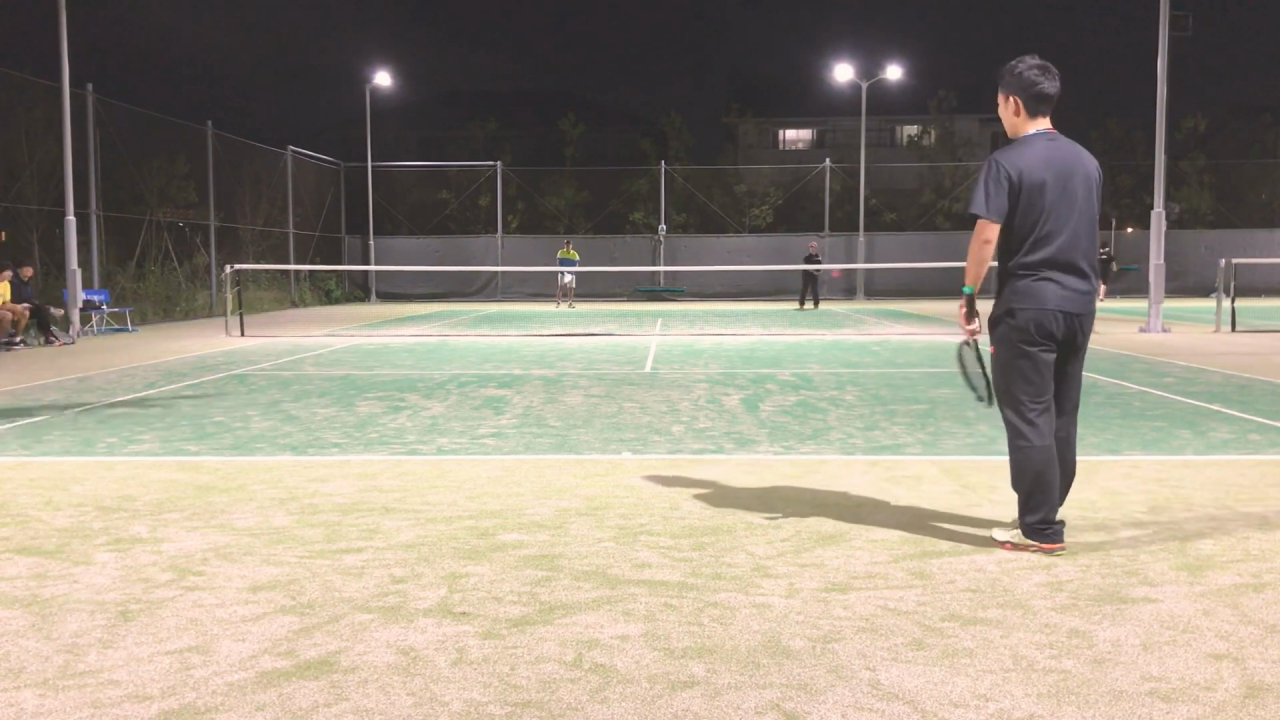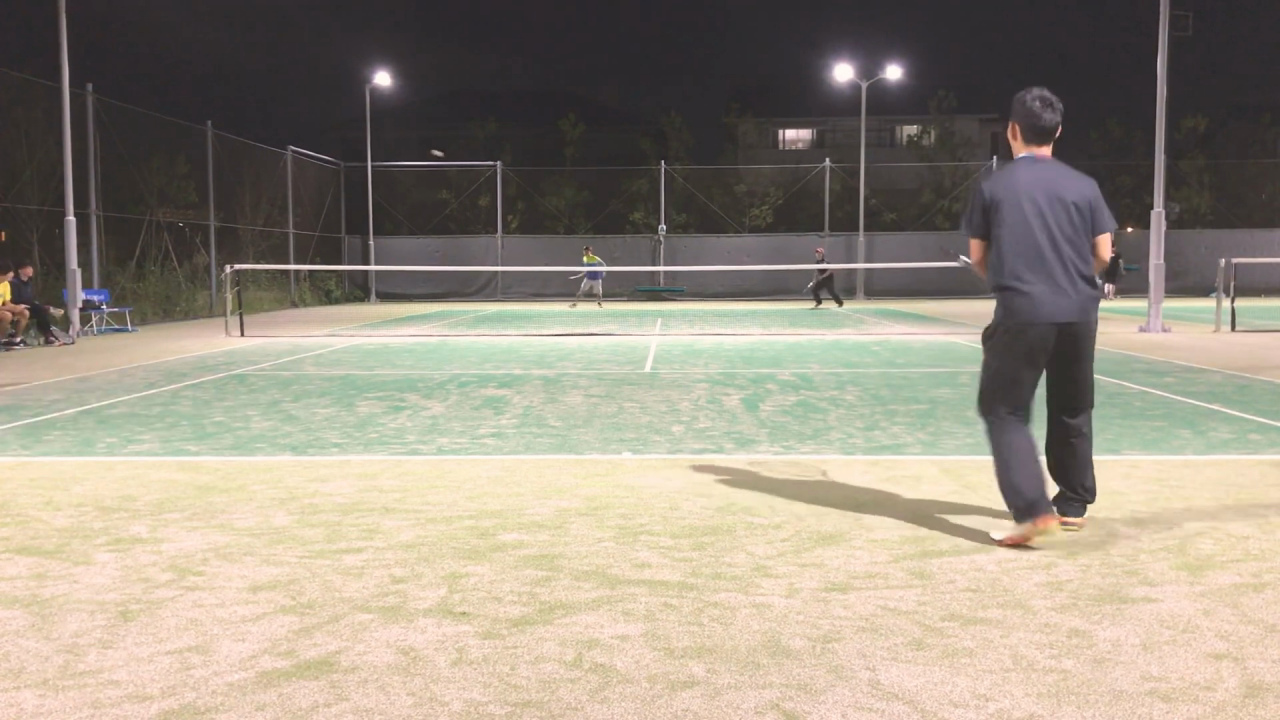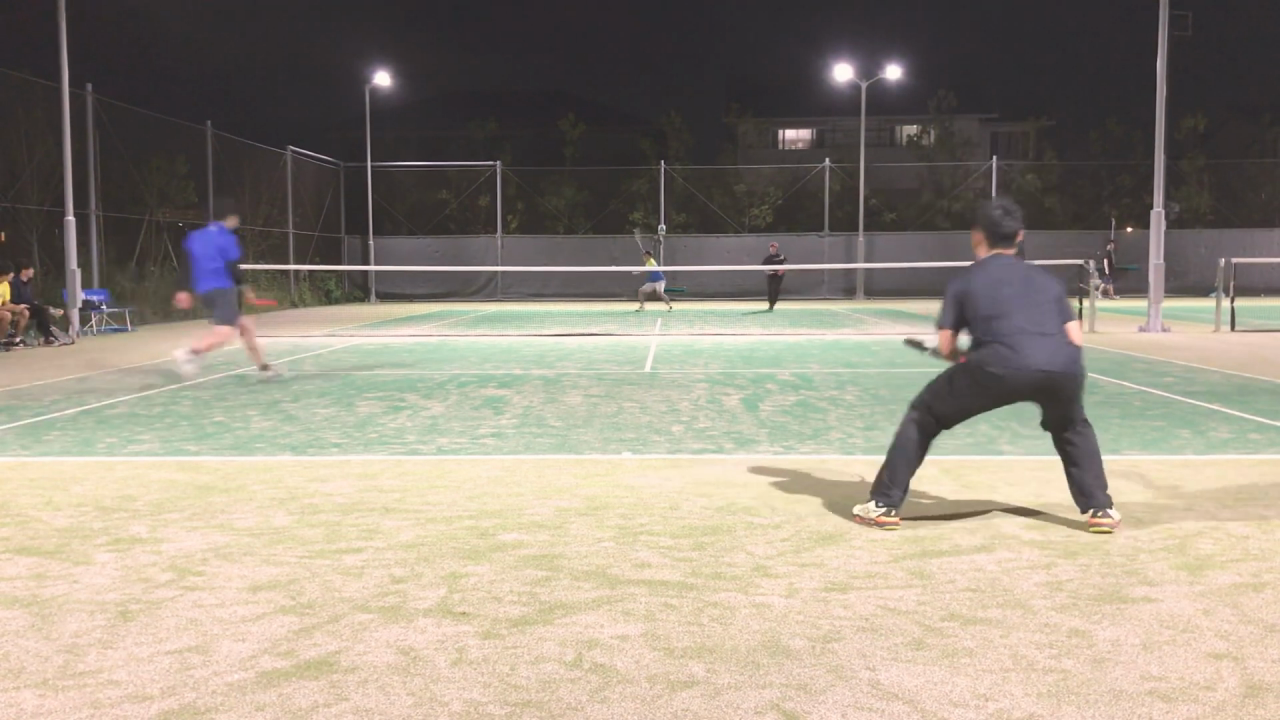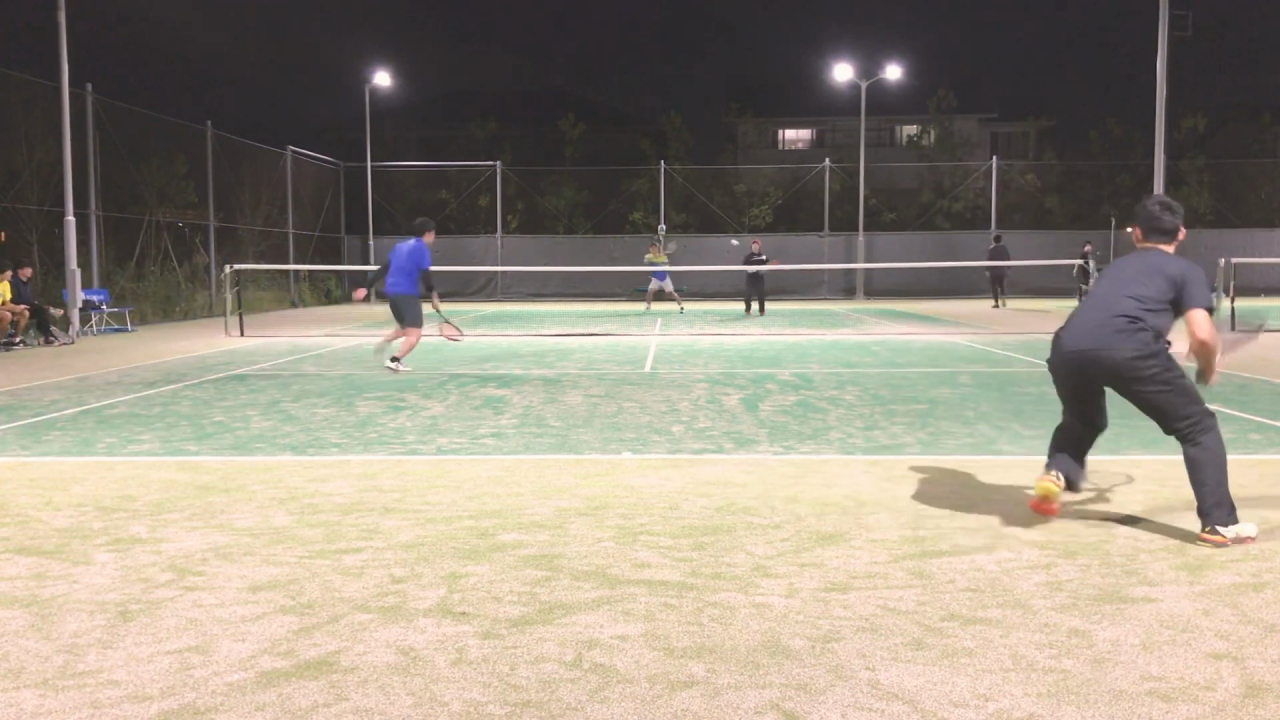
dt=1s
person 1, frame 1
left shoulder: (1006, 162)
right shoulder: (1086, 162)
left elbow: (986, 237)
right elbow: (1086, 232)
left wrist: (968, 299)
left hip: (1026, 307)
right hip: (1078, 305)
left knee: (1029, 419)
right knee: (1062, 417)
left ankle: (1041, 529)
right ankle: (1046, 510)
person 1, frame 2
left shoulder: (993, 186)
right shoulder: (1084, 186)
left elbow: (978, 257)
right elbow: (1103, 254)
left hip: (1021, 316)
right hip: (1078, 315)
left knee: (1005, 416)
right knee: (1073, 414)
left ankle: (1034, 511)
right ankle: (1073, 505)
person 1, frame 3
left shoulder: (965, 281)
right shoulder: (1047, 279)
left elbow: (945, 347)
right elbow: (1075, 340)
left wrist: (971, 362)
left hip: (1000, 365)
right hip: (1063, 366)
left knee: (923, 417)
right knee: (1072, 427)
left ankle: (884, 505)
right ankle: (1100, 508)
person 1, frame 4
left shoulder: (1119, 266)
right shoulder: (1186, 270)
right elbow: (1202, 335)
right wrist: (1207, 370)
left hip: (1068, 349)
right hip: (1126, 350)
left knee: (1081, 424)
right knee: (1197, 426)
left ankle: (1056, 474)
right ankle: (1219, 522)
